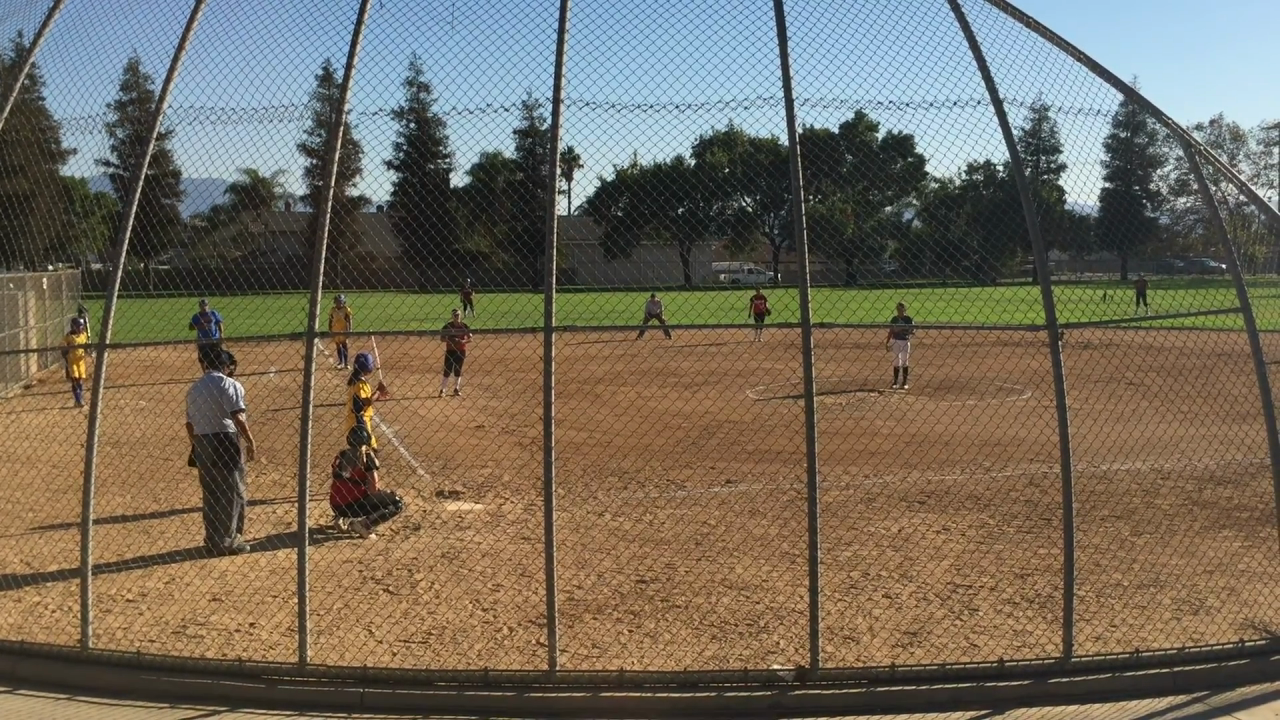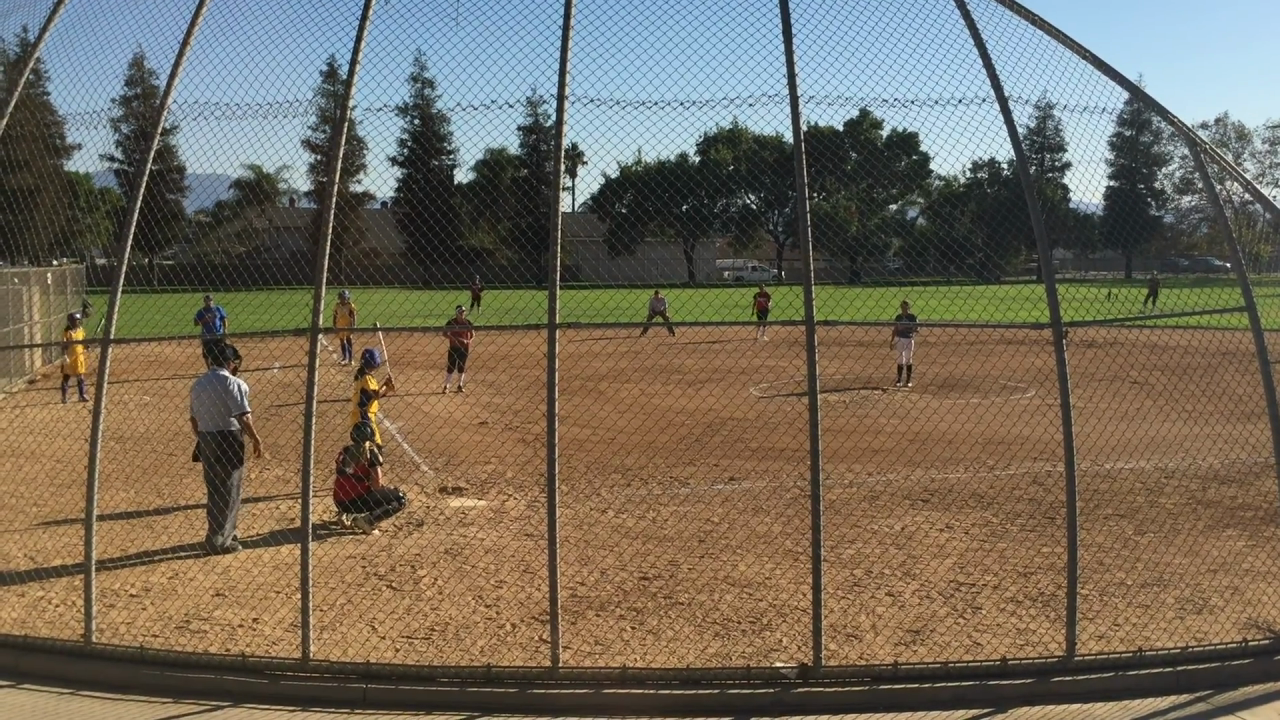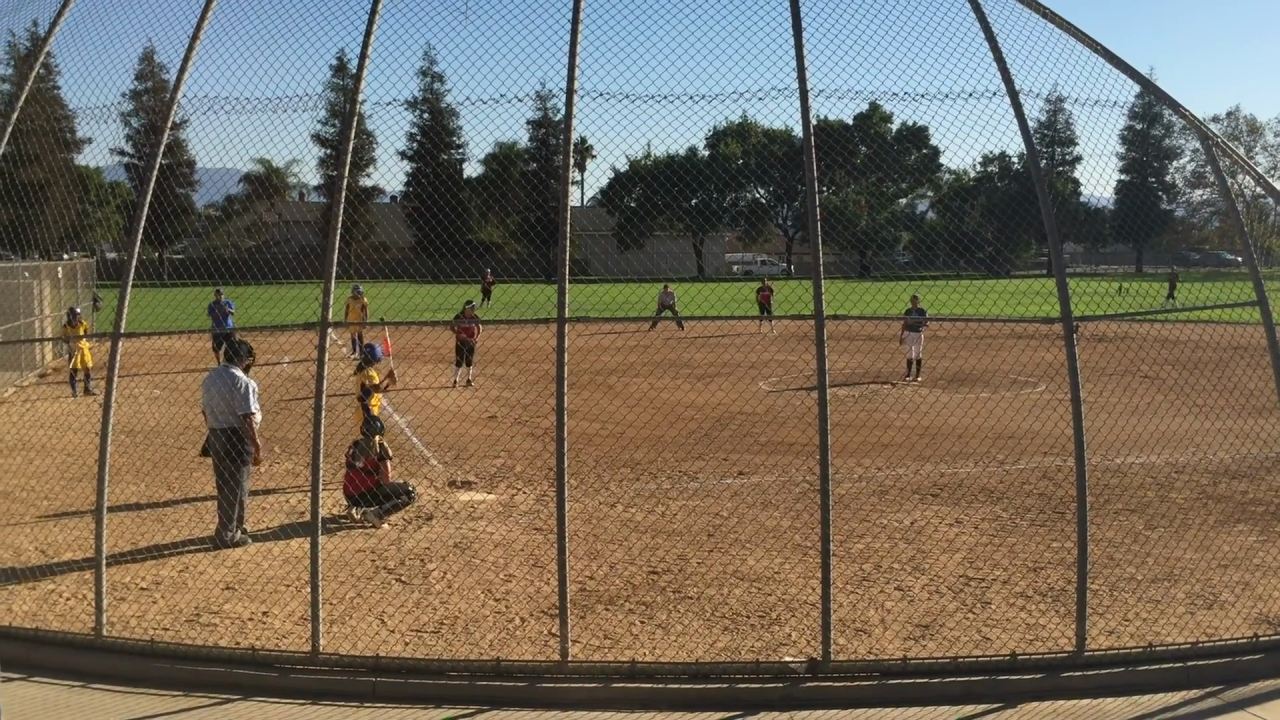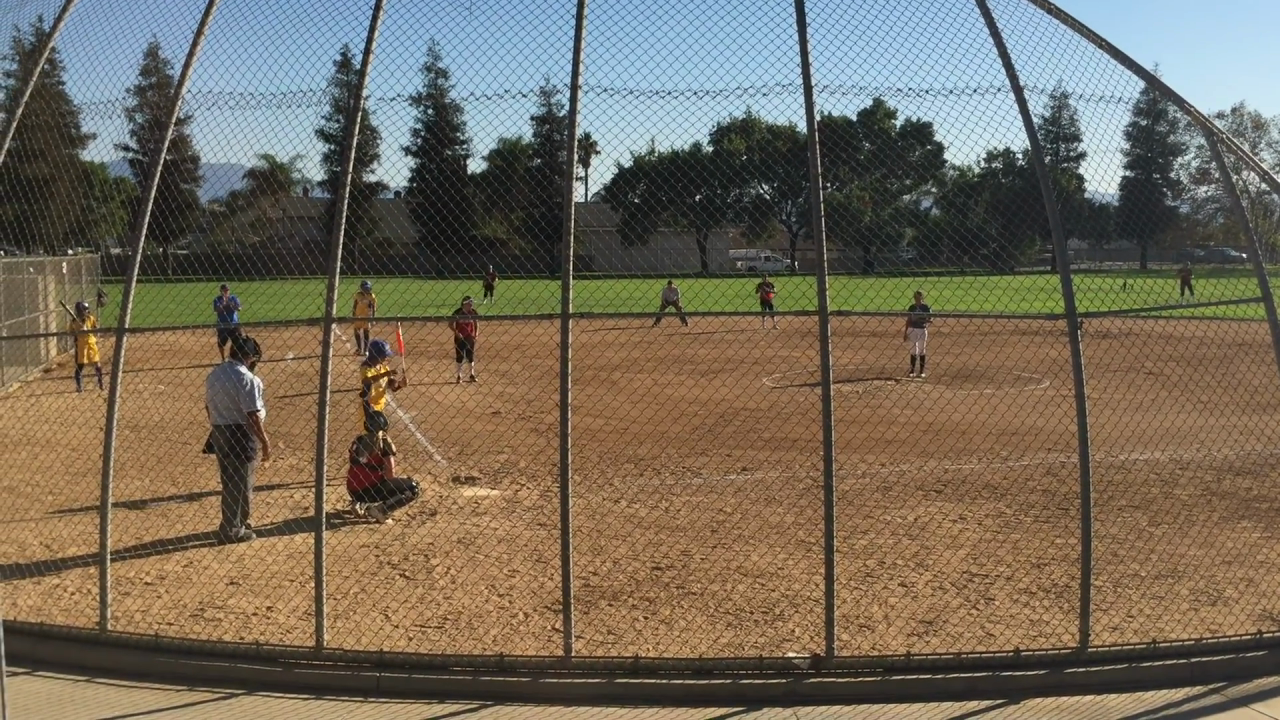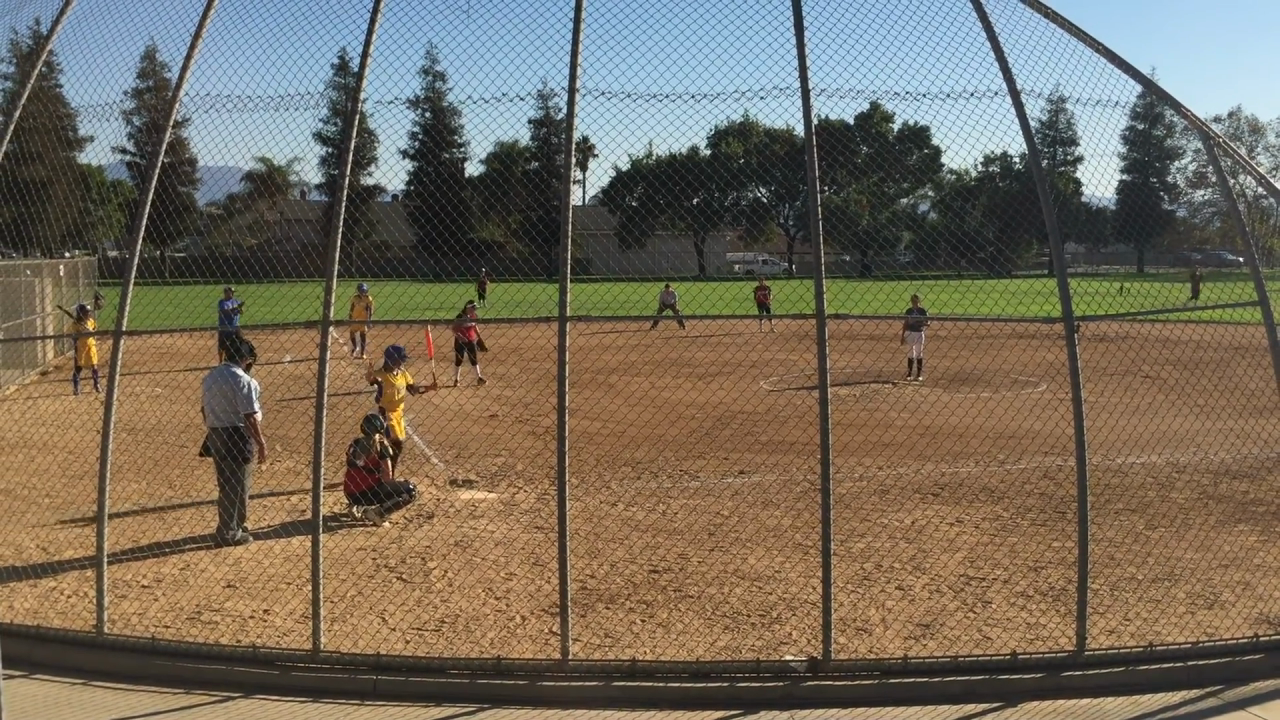
dt=0.5s
person 1, frame 1
left shoulder: (194, 389)
right shoulder: (229, 384)
left elbow: (189, 424)
right elbow: (237, 417)
left wrist: (197, 447)
right wrist: (250, 441)
left hip: (202, 445)
right hip: (225, 442)
left knee: (211, 494)
right knee: (234, 493)
left ankle: (213, 539)
right ankle: (228, 541)
person 1, frame 2
left shoulder: (198, 384)
right shoulder: (233, 383)
left elbow: (193, 418)
right elbow: (242, 417)
right wrist: (256, 440)
left hip: (206, 441)
right hip: (227, 441)
left knee: (215, 491)
right knee: (229, 493)
left ankle: (217, 534)
right ankle: (220, 540)
person 1, frame 3
left shoulder: (210, 378)
right shoulder: (242, 382)
left elbow: (206, 412)
right elbow: (247, 417)
right wrist: (257, 445)
left hip: (216, 436)
right hip: (236, 437)
left knee: (224, 486)
right knee: (236, 488)
left ankle: (229, 528)
right ankle: (229, 534)
person 1, frame 4
left shoulder: (214, 374)
right shoulder: (247, 378)
left elbow: (209, 407)
right elbow: (253, 415)
right wrist: (264, 441)
left hip: (218, 433)
right hip: (240, 434)
left knee: (229, 482)
right knee: (240, 483)
left ankle: (231, 524)
right ankle: (234, 530)
person 1, frame 5
left shoulder: (210, 377)
right shoulder: (243, 380)
left elbow: (205, 410)
right elbow: (250, 417)
right wrist: (261, 443)
left hip: (215, 436)
right hip: (237, 437)
left knee: (226, 484)
right knee: (237, 486)
left ankle: (228, 527)
right ankle: (230, 532)
